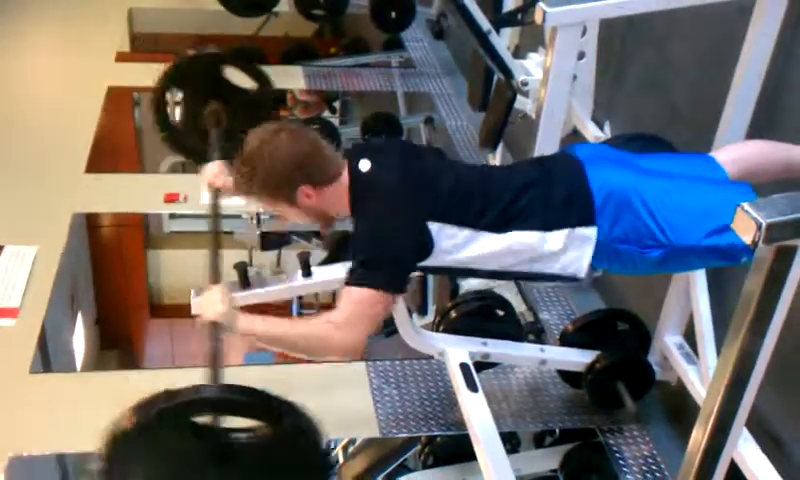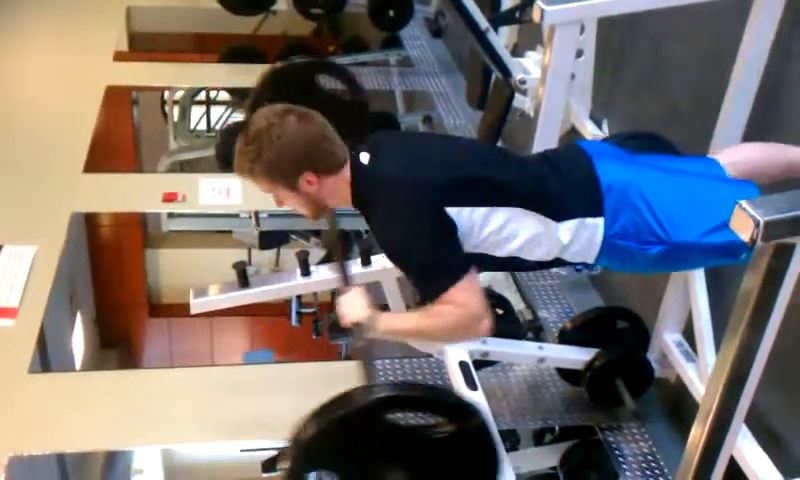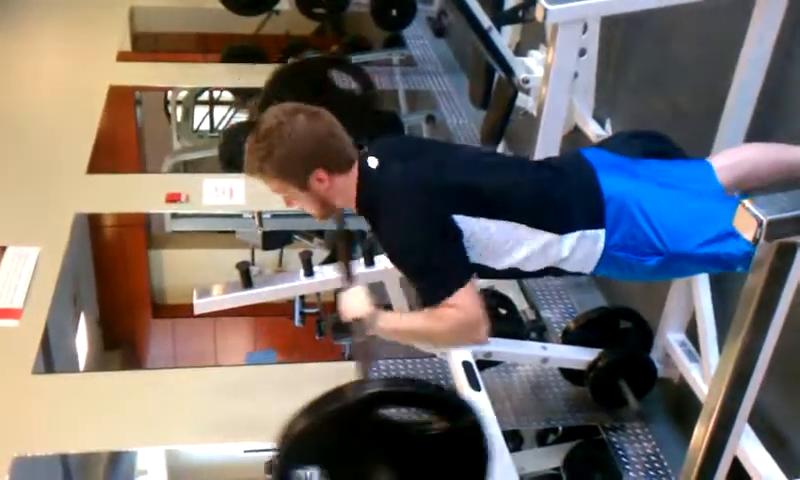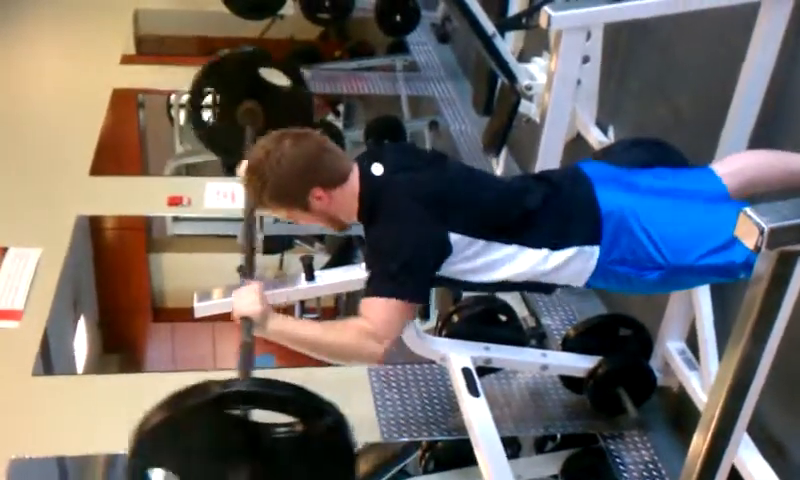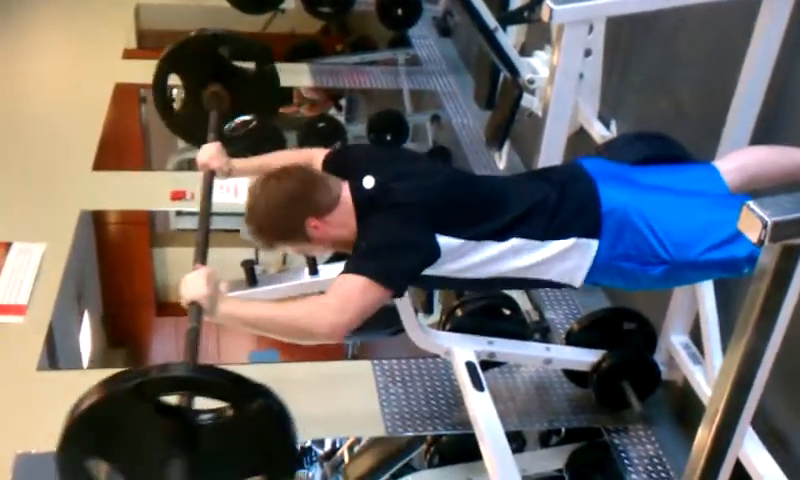
dt=0.3s
person 1, frame 1
left shoulder: (387, 223)
right shoulder: (363, 159)
left elbow: (345, 336)
right elbow: (295, 169)
left wrist: (234, 319)
right wrist: (238, 177)
left hip: (596, 223)
right hip: (579, 174)
right knee: (719, 173)
person 1, frame 2
left shoulder: (403, 218)
right shoulder: (372, 152)
left elbow: (472, 319)
left wrist: (374, 320)
left hip: (603, 216)
right hip: (585, 170)
right knee: (719, 173)
person 1, frame 3
left shoulder: (408, 218)
right shoulder: (379, 154)
left elbow: (469, 326)
left wrist: (374, 319)
left hip: (605, 224)
right hip: (584, 177)
right knee: (717, 181)
person 1, frame 4
left shoulder: (401, 227)
right shoulder: (376, 161)
left elbow: (372, 340)
right elbow: (330, 174)
left wrist: (269, 321)
right wrist: (268, 173)
left hip: (600, 239)
right hip: (582, 189)
right knee: (720, 183)
person 1, frame 5
left shoulder: (395, 231)
right shoulder: (366, 169)
left elbow: (330, 319)
right elbow: (308, 160)
left wrist: (219, 304)
right wrist: (233, 164)
left hip: (601, 233)
right hip: (584, 187)
left knee: (747, 231)
right knee: (721, 180)
